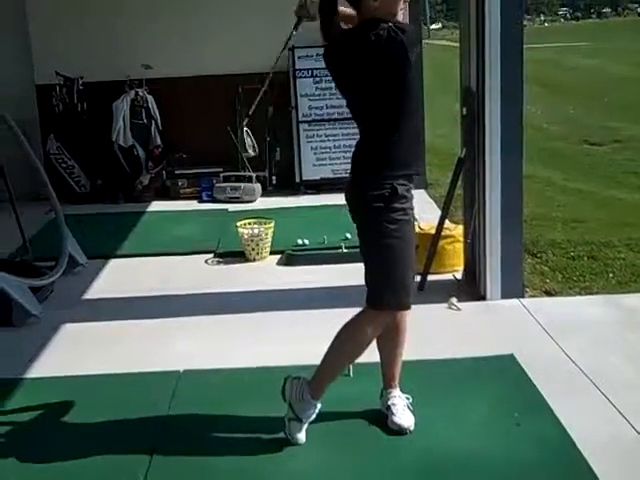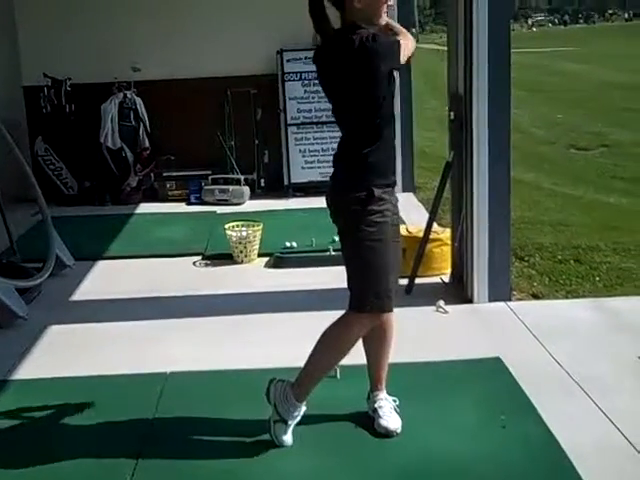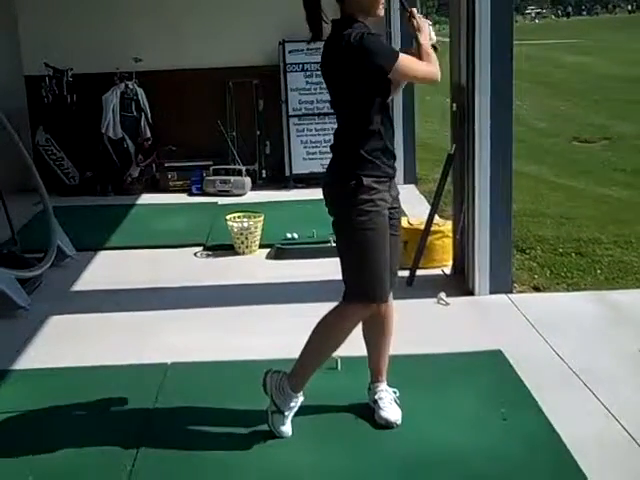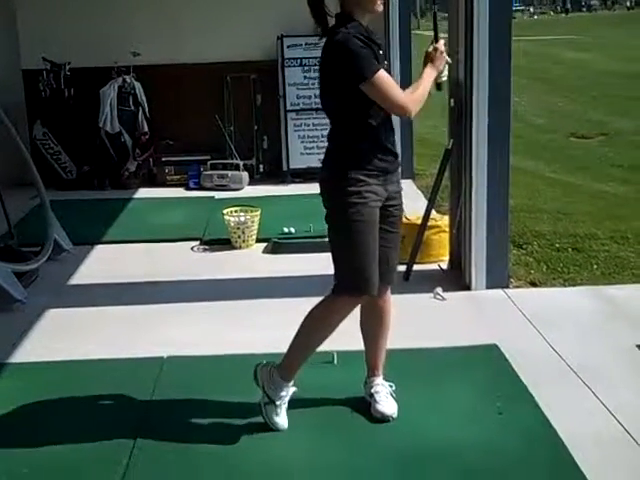
dt=0.3s
person 1, frame 1
left shoulder: (339, 49)
right shoulder: (397, 40)
left hip: (378, 185)
right hip: (384, 190)
left knee: (396, 300)
right knee: (385, 306)
left ankle: (391, 392)
right ankle: (308, 393)
person 1, frame 2
left shoulder: (334, 48)
right shoulder: (367, 47)
right elbow: (407, 41)
left hip: (372, 189)
right hip: (364, 193)
left knee: (383, 302)
right knee: (367, 308)
left ankle: (378, 394)
right ankle: (292, 395)
person 1, frame 3
left shoulder: (349, 39)
right shoulder: (359, 42)
left elbow: (385, 87)
right elbow: (431, 72)
left wrist: (415, 46)
right wrist: (423, 37)
left hip: (379, 181)
right hip: (358, 185)
left knee: (382, 293)
right knee: (363, 299)
left ankle: (379, 386)
right ankle: (288, 386)
person 1, frame 4
left shoulder: (364, 37)
right shoulder: (346, 42)
right elbow: (405, 106)
left wrist: (426, 71)
right wrist: (432, 70)
left hip: (386, 175)
right hip: (352, 180)
left knee: (381, 286)
right knee: (353, 290)
left ankle: (375, 379)
right ankle: (279, 377)
